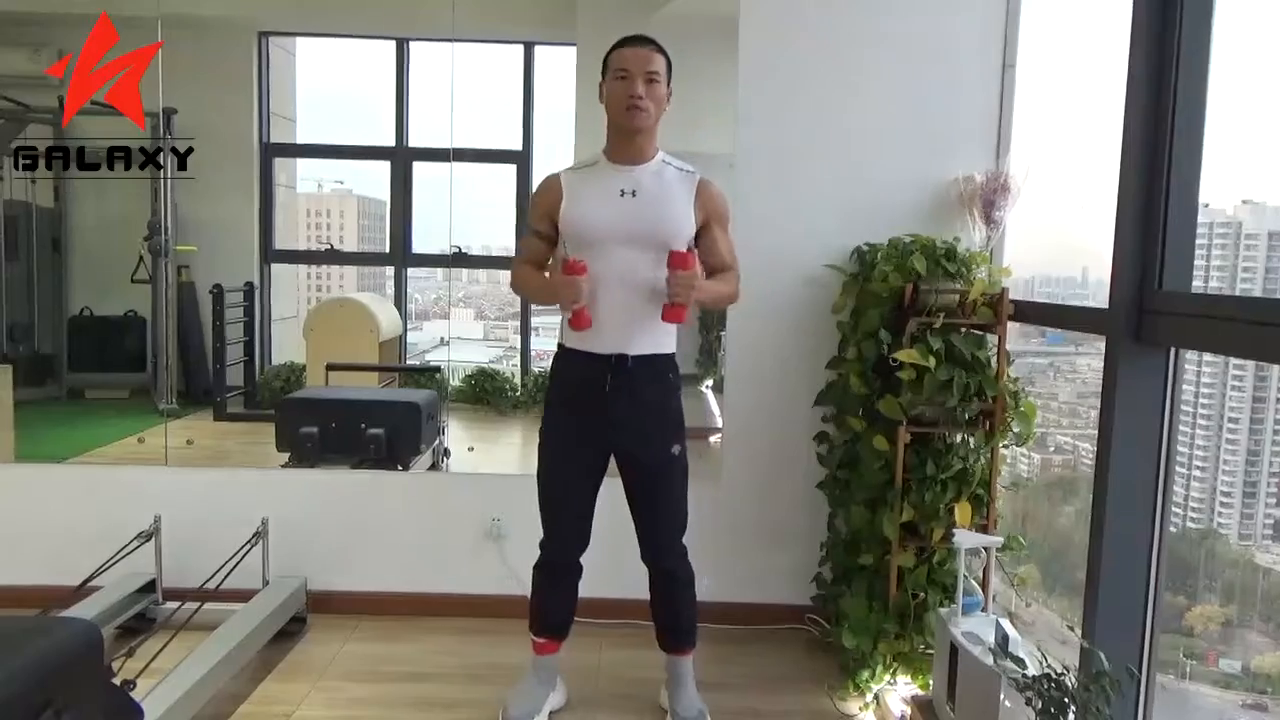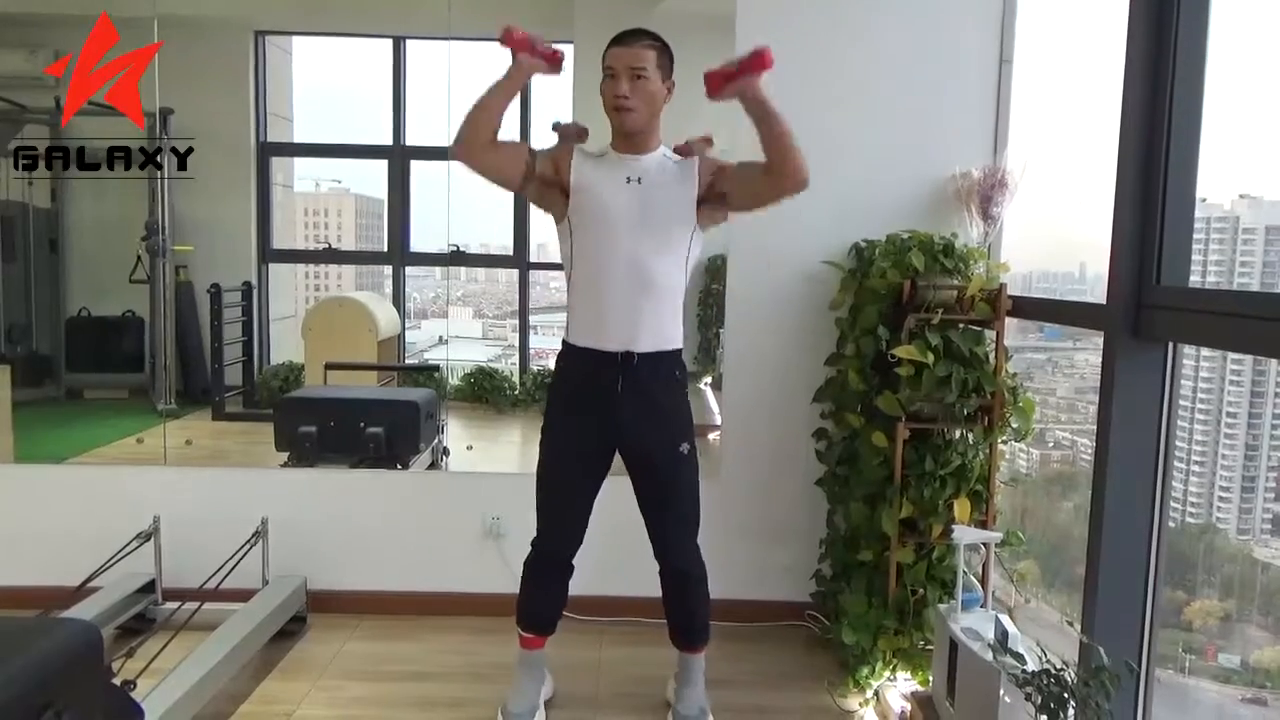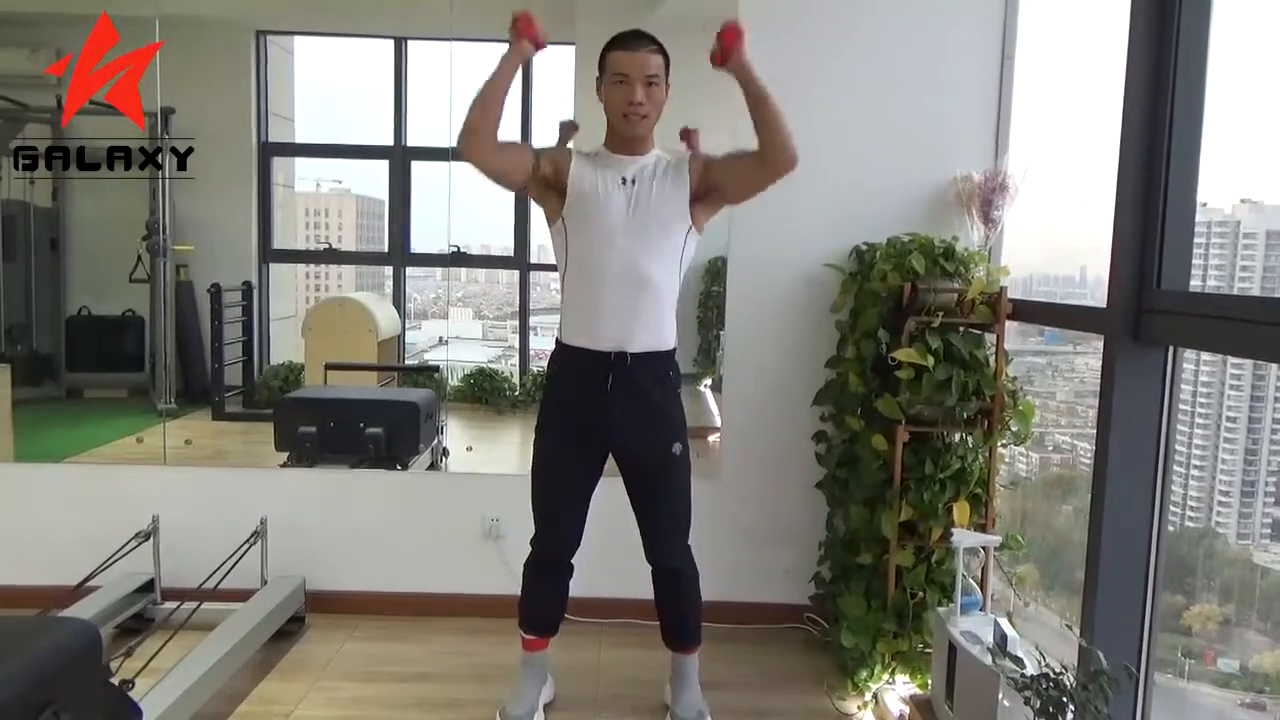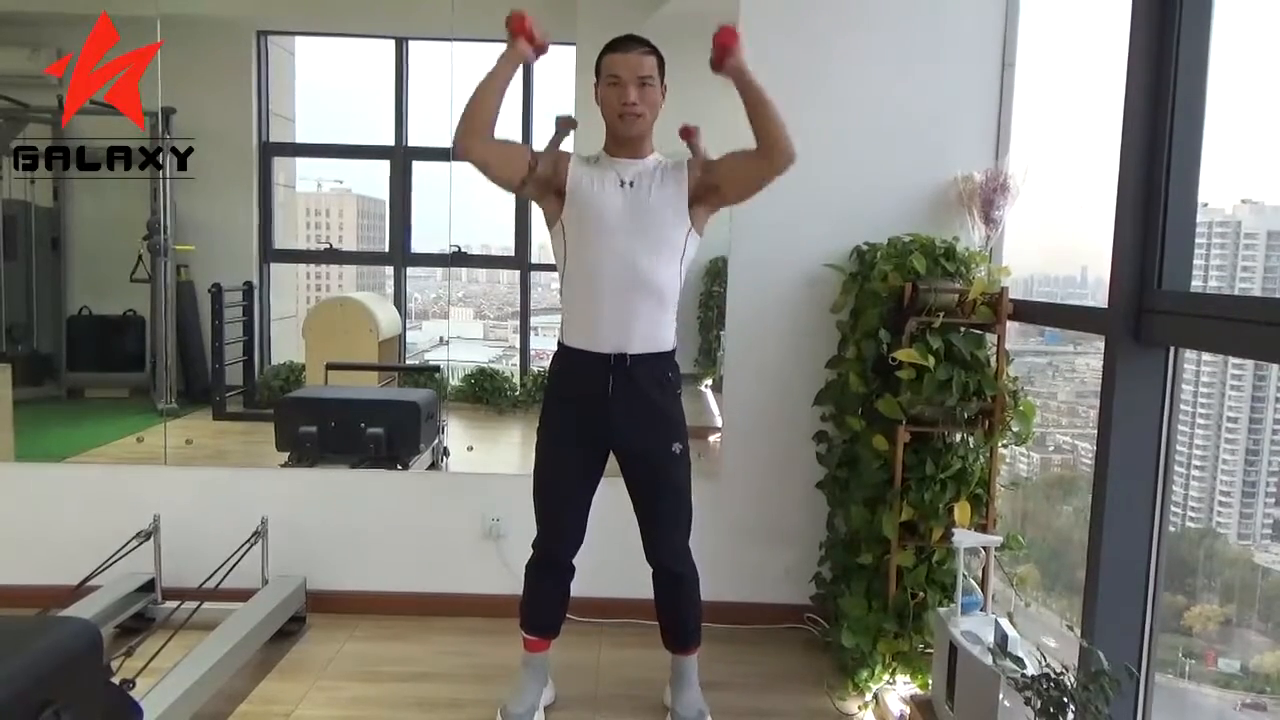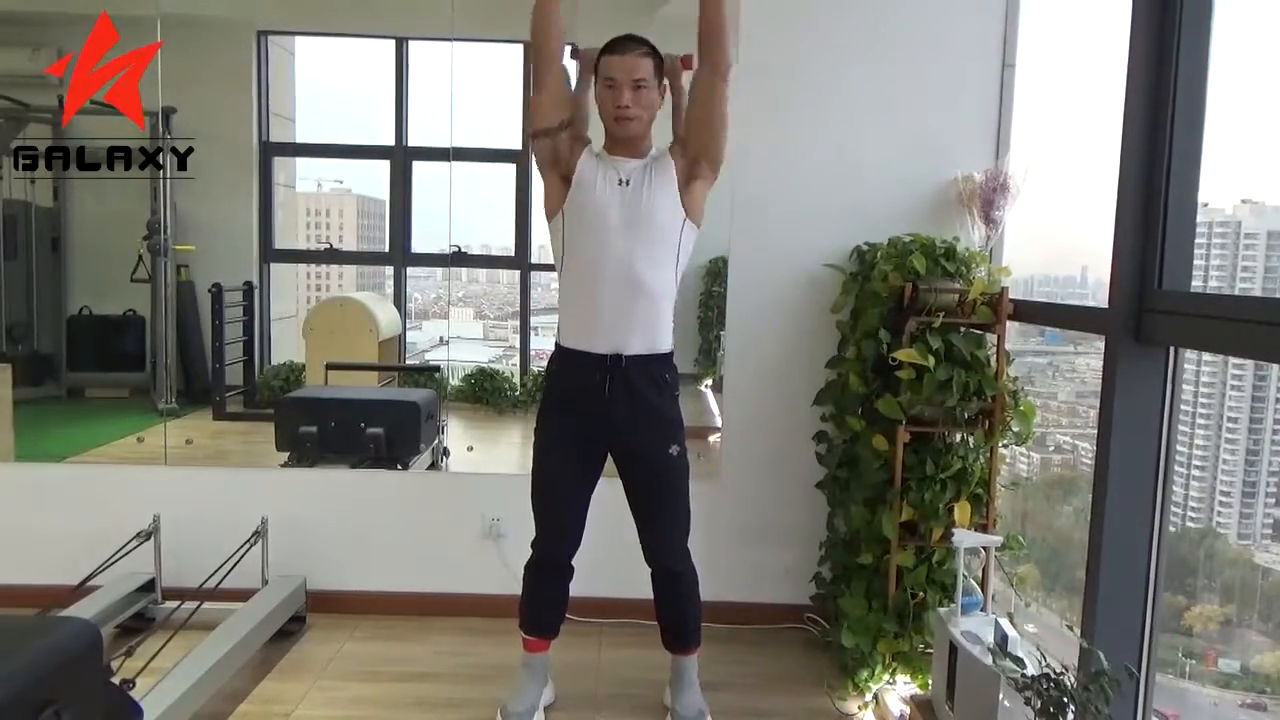
dt=0.7s
person 1, frame 1
left shoulder: (698, 193)
right shoulder: (561, 189)
left elbow: (730, 279)
right elbow: (522, 274)
left wrist: (698, 289)
right wrist: (554, 287)
left hip: (652, 382)
right hip: (576, 379)
left knee: (666, 545)
right knee: (561, 541)
person 1, frame 2
left shoulder: (700, 179)
right shoulder: (566, 172)
left elbow: (791, 176)
right elbow: (472, 149)
left wrist: (752, 94)
right wrist: (518, 74)
left hip: (658, 379)
right hip: (581, 375)
left knee: (678, 545)
right knee: (554, 538)
person 1, frame 3
left shoulder: (693, 178)
right shoulder: (563, 173)
left elbow: (780, 160)
right elbow: (476, 146)
left wrist: (741, 69)
right wrist: (516, 56)
left hip: (652, 379)
right hip: (575, 376)
left knee: (670, 547)
right knee: (552, 540)
person 1, frame 4
left shoulder: (692, 175)
right shoulder: (562, 171)
left elbow: (779, 152)
right elbow: (470, 142)
left wrist: (738, 70)
right wrist: (513, 56)
left hip: (652, 379)
right hip: (576, 377)
left knee: (670, 546)
right knee: (554, 541)
person 1, frame 5
left shoulder: (685, 171)
right shoulder: (566, 164)
left elbow: (717, 67)
right elbow: (544, 60)
left hip: (650, 380)
right hip: (574, 377)
left knee: (668, 546)
right knee: (553, 542)
